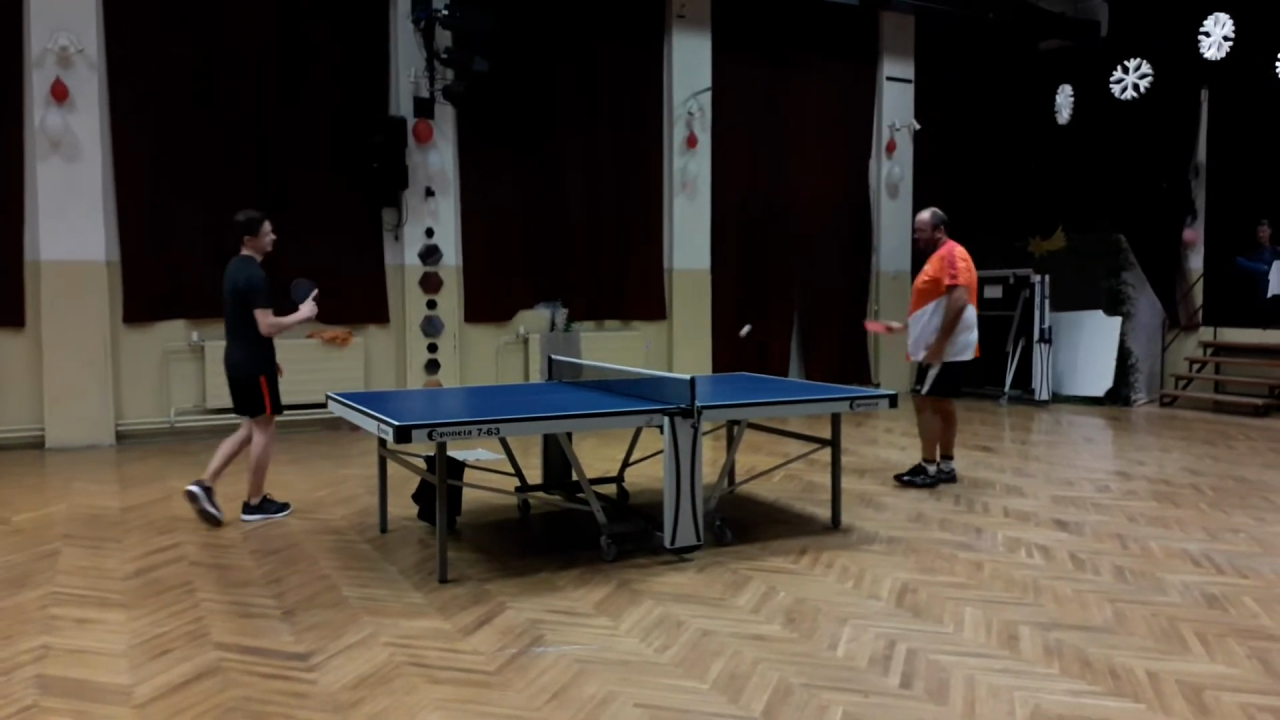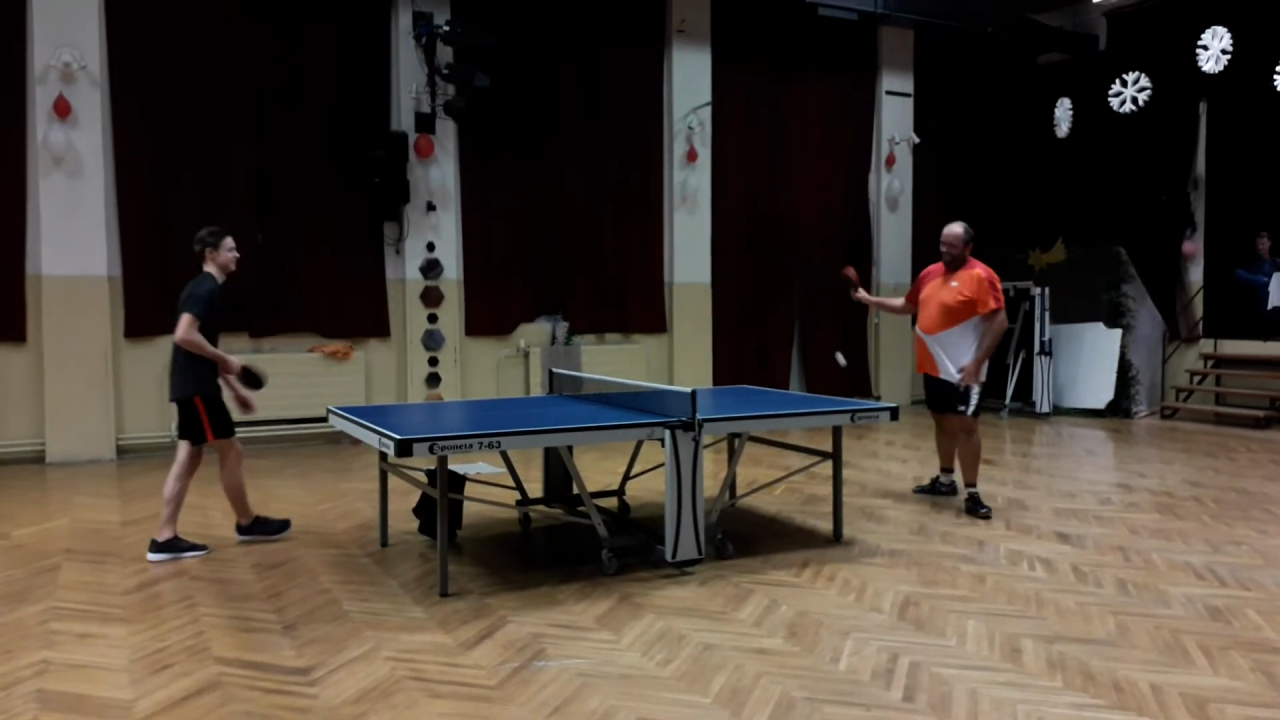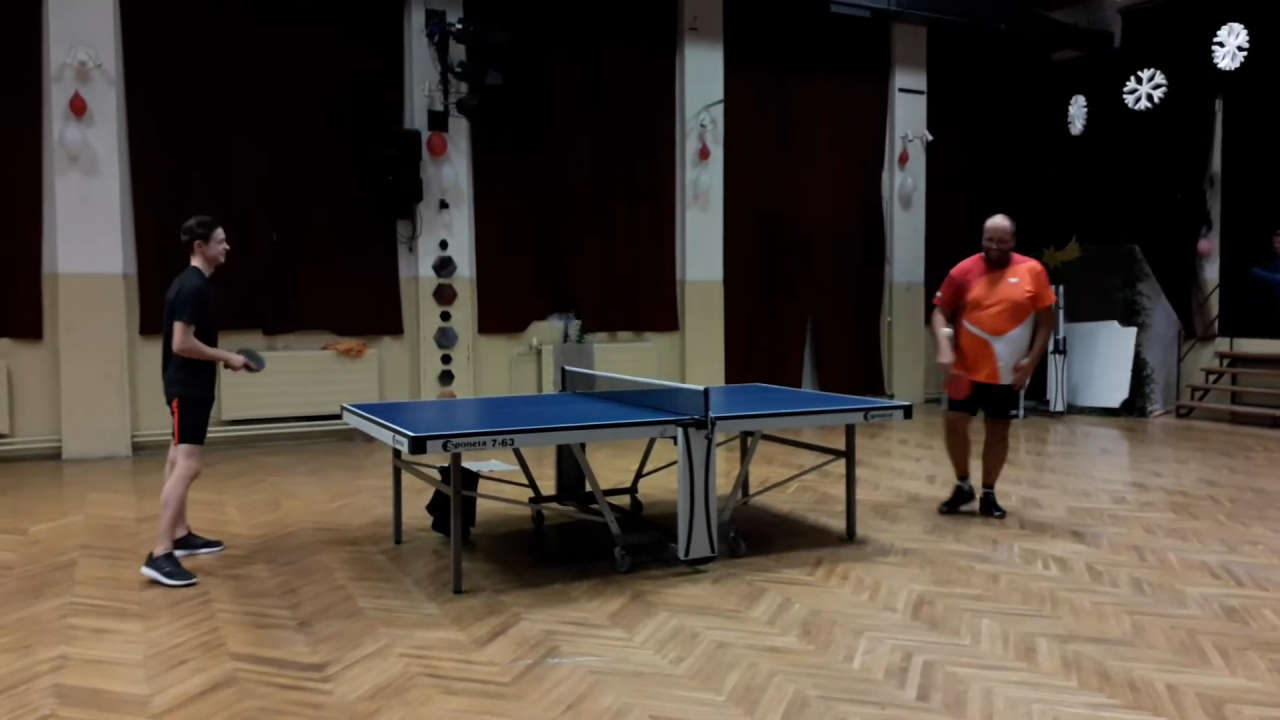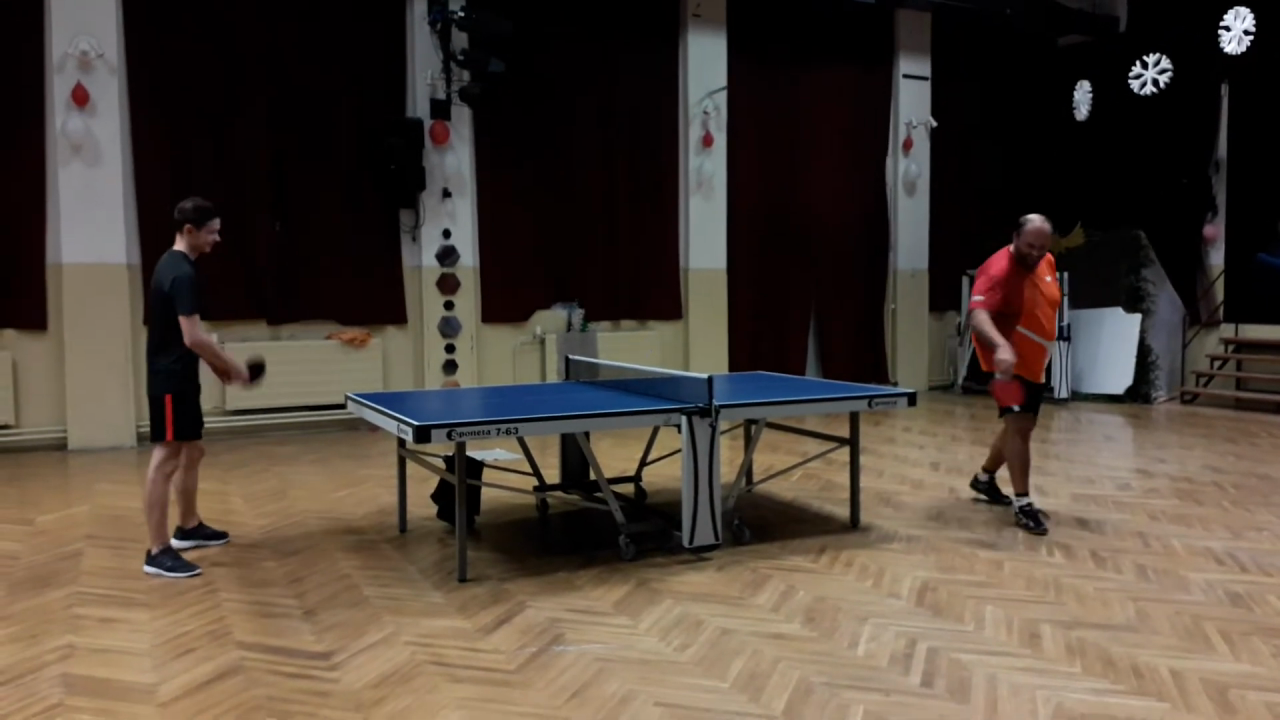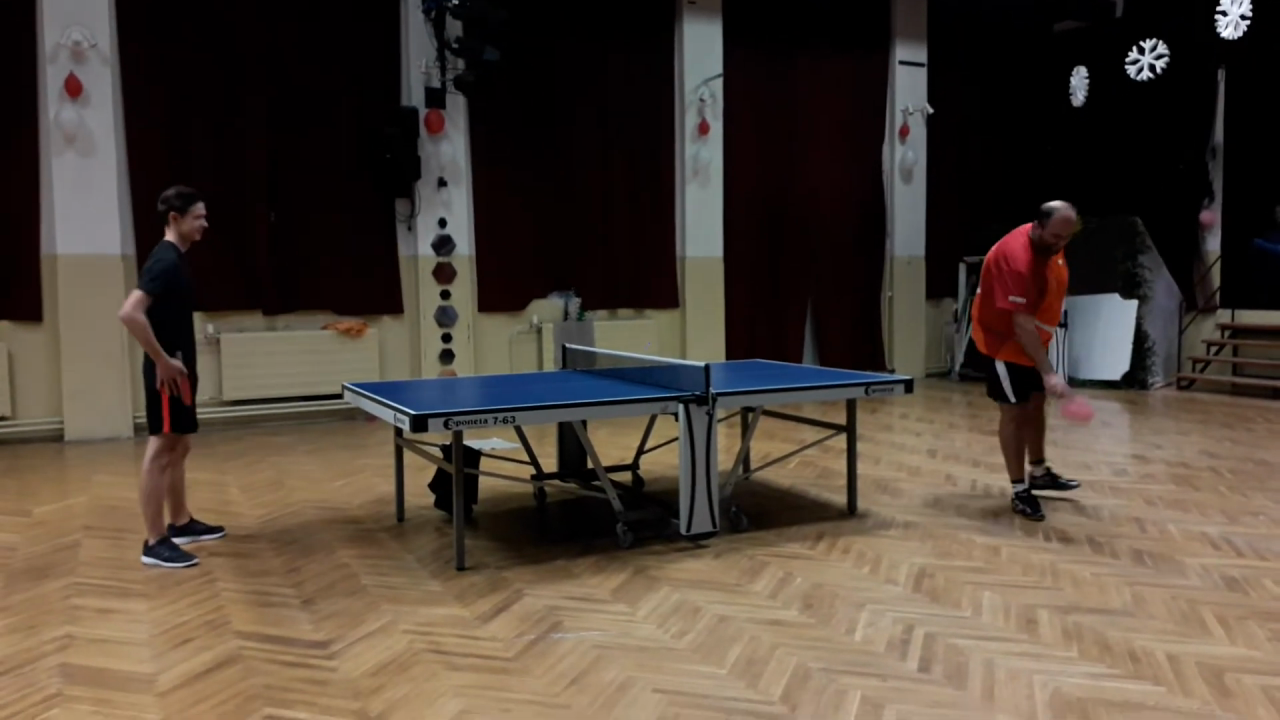
dt=0.4s
person 1, frame 1
left shoulder: (235, 268)
right shoulder: (255, 275)
right elbow: (267, 326)
left wrist: (269, 357)
right wrist: (302, 314)
left hip: (238, 361)
right hip: (254, 364)
left knee: (247, 430)
right knee: (264, 430)
left ankle: (204, 484)
right ankle: (255, 503)
person 1, frame 2
left shoulder: (205, 289)
right shoulder: (206, 288)
right elbow: (184, 336)
left wrist: (235, 388)
right wrist: (225, 360)
left hip: (192, 386)
right hip: (197, 388)
left knee: (187, 459)
right knee: (231, 454)
left ankle: (164, 540)
right ankle: (248, 523)
person 1, frame 3
left shoulder: (194, 283)
right shoulder: (192, 286)
right elbow: (182, 344)
right wrist: (227, 358)
left hip: (192, 388)
right hip: (186, 389)
left knee: (181, 464)
right knee: (187, 467)
left ankle: (179, 536)
right ankle: (160, 555)
person 1, frame 4
left shoulder: (171, 265)
right shoulder: (182, 274)
right elbow: (193, 338)
left wrist: (219, 363)
right wrist: (231, 367)
left hip: (179, 378)
right hip: (171, 381)
left knee: (192, 452)
right knee: (165, 460)
left ankle: (189, 527)
right ankle: (158, 552)
person 1, frame 5
left shoulder: (174, 259)
right shoulder: (165, 262)
right elbow: (130, 313)
right wrist: (162, 361)
left hip: (179, 373)
right hip: (166, 376)
left knee: (178, 448)
right knee: (160, 453)
left ankle: (181, 523)
right ankle: (154, 542)
person 2, frame 1
left shoulder: (950, 256)
right shoulder: (938, 257)
left elbow: (958, 301)
left wrist: (936, 344)
right wrist: (906, 326)
left hip: (947, 350)
right hip: (942, 350)
left knee: (924, 403)
right knee: (942, 404)
left ankle: (929, 468)
right ankle: (944, 464)
person 2, frame 2
left shoulder: (981, 277)
right shoulder: (930, 273)
left elbow: (998, 322)
right elbow: (908, 304)
left wrist: (976, 363)
right wrist: (871, 300)
left hip: (964, 369)
right hip: (934, 366)
left knee: (965, 425)
right knee: (943, 421)
left ankle: (972, 494)
right ankle: (945, 480)
person 2, frame 3
left shoulder: (1032, 272)
right shoulder: (963, 272)
left elbow: (1046, 320)
right elbow: (940, 313)
left wrist: (1032, 360)
right wrist: (944, 347)
left hip: (1009, 371)
right hip: (967, 367)
left knee: (999, 430)
right knee: (954, 422)
left ankle: (988, 493)
right ankle: (962, 485)
person 2, frame 4
left shoulder: (1047, 263)
right shoulder: (997, 271)
right elbow: (977, 316)
left wrist: (1044, 349)
right wrist: (1001, 347)
left hip: (1033, 362)
right hip: (1006, 361)
left knee: (1022, 425)
right knee: (1018, 425)
left ankle: (984, 478)
right ankle: (1022, 504)
person 2, frame 5
left shoulder: (1051, 245)
right shoulder: (1016, 259)
right elbow: (1021, 323)
right wrist: (1048, 372)
left hip: (1031, 343)
right hip: (1005, 343)
left knee: (1035, 404)
right knee: (1016, 412)
left ankle: (1039, 473)
right ankle: (1020, 490)
